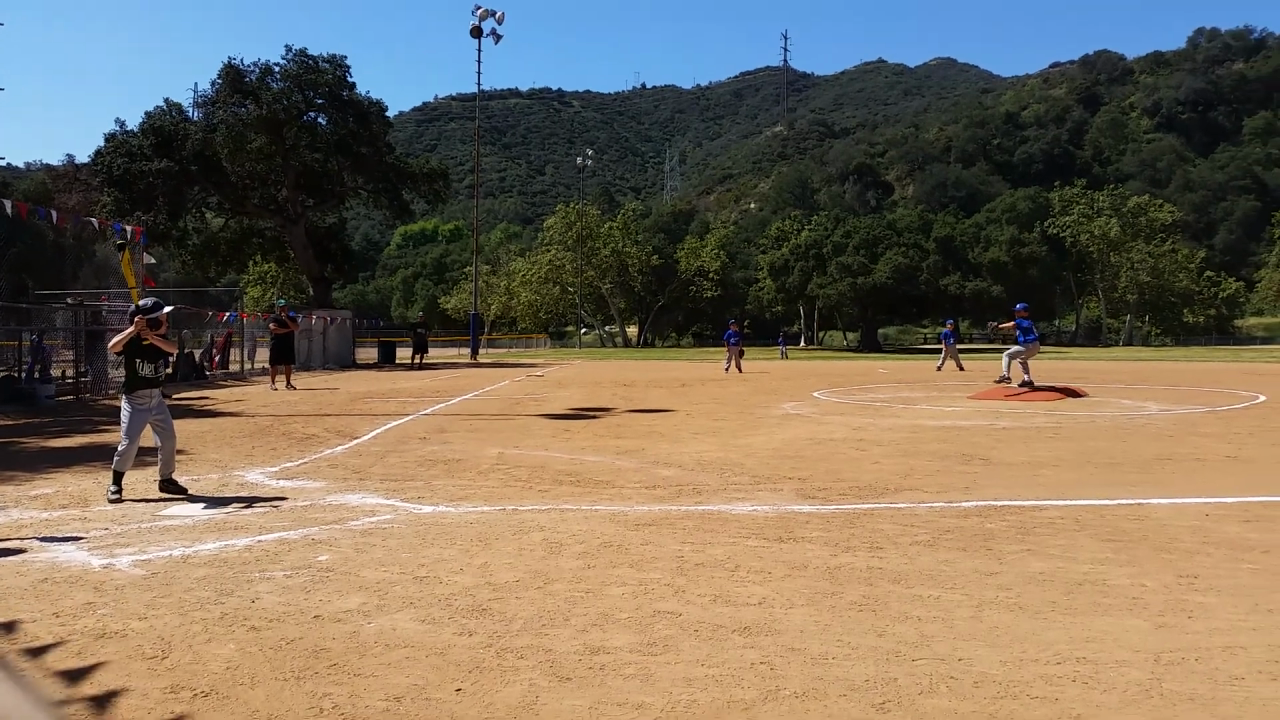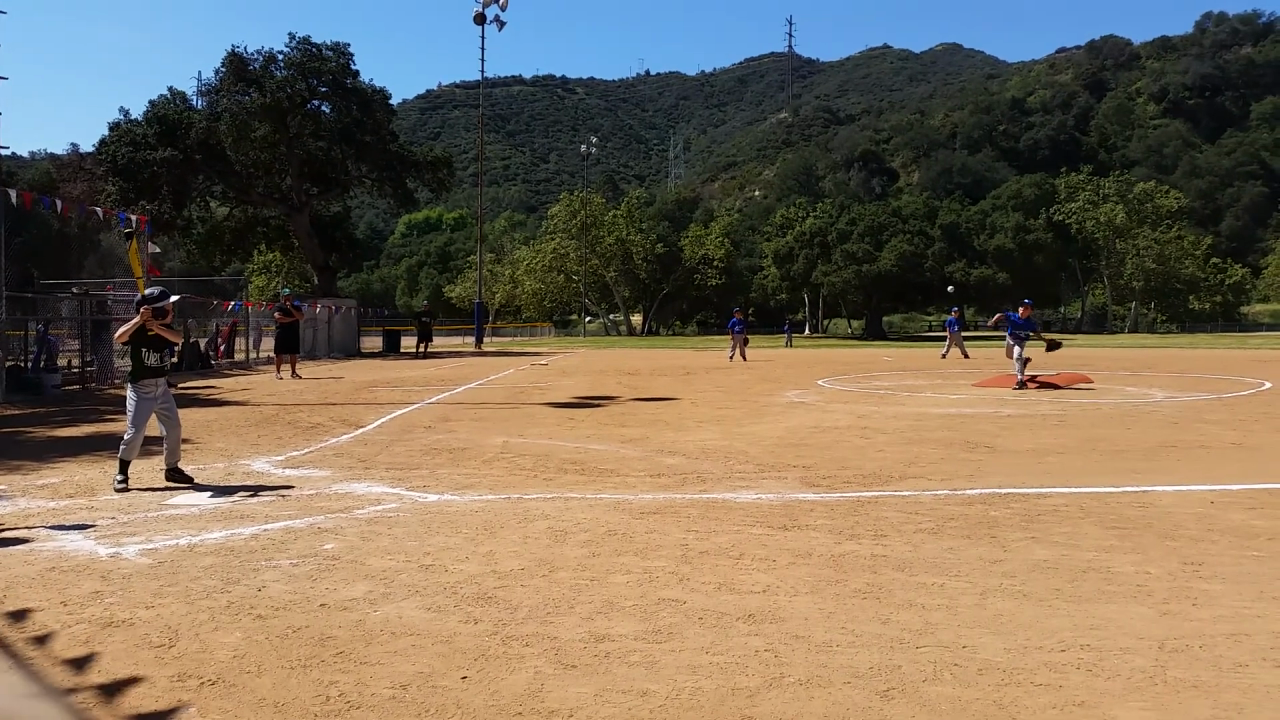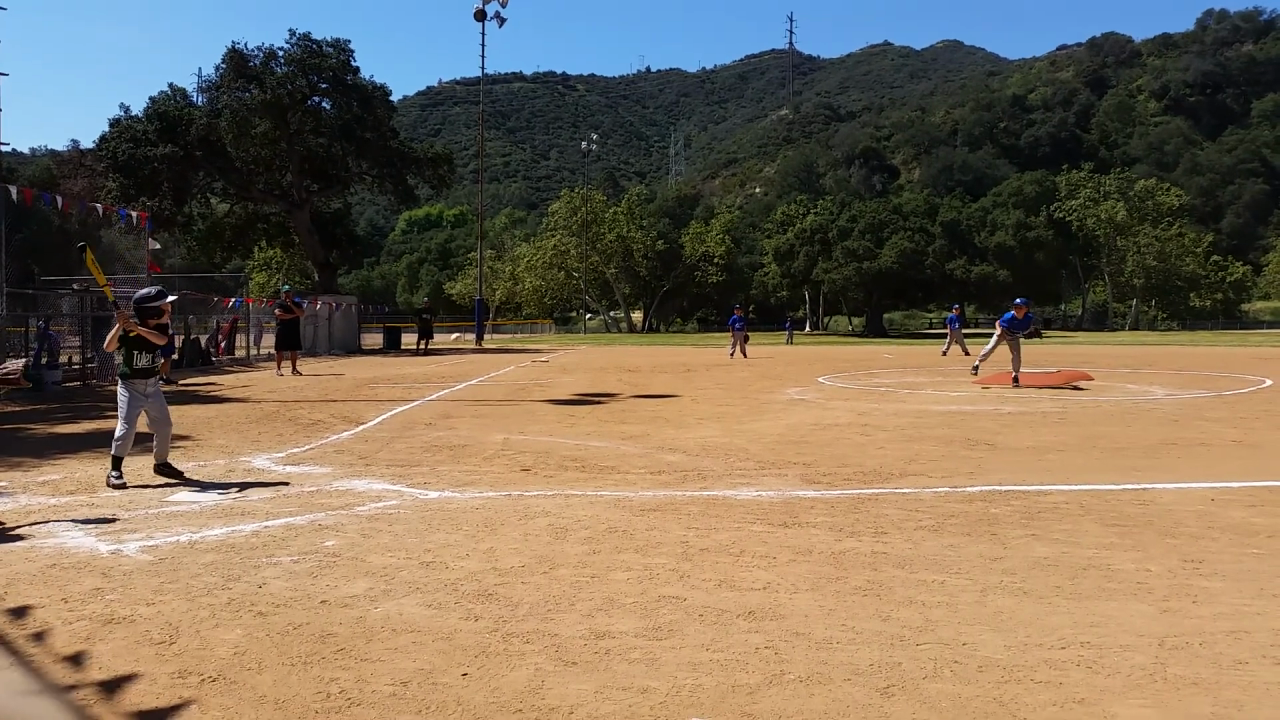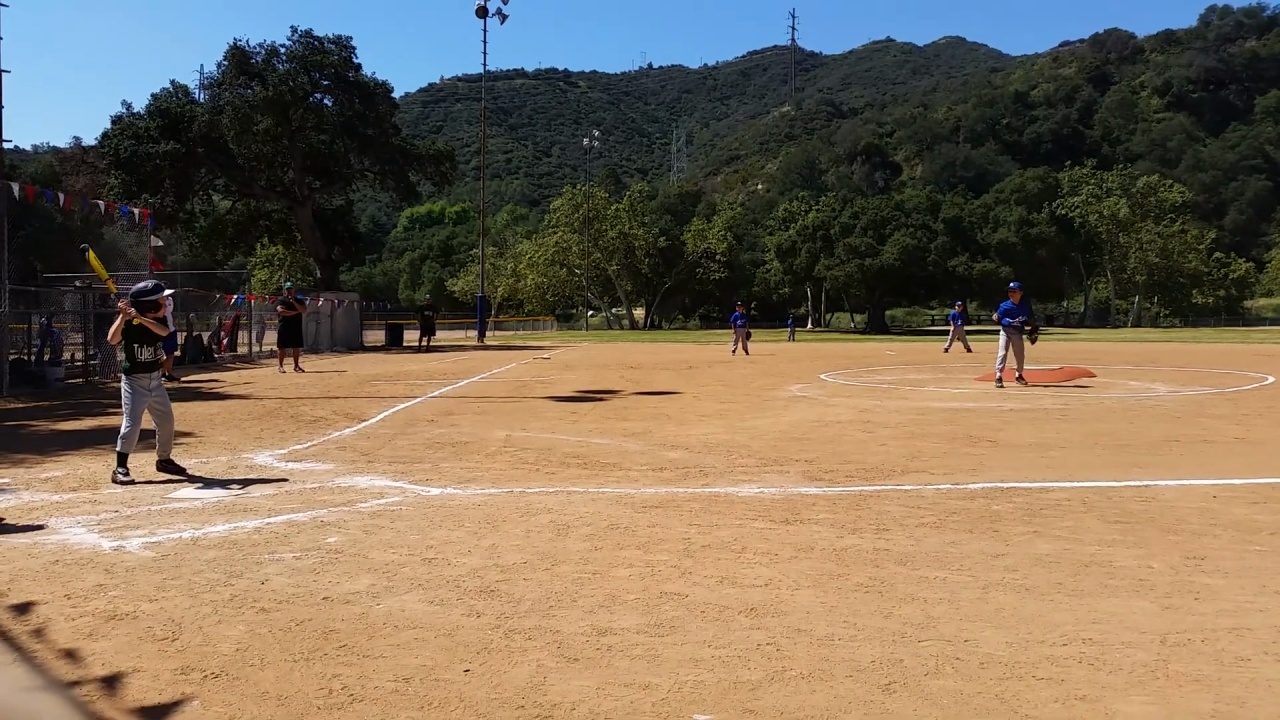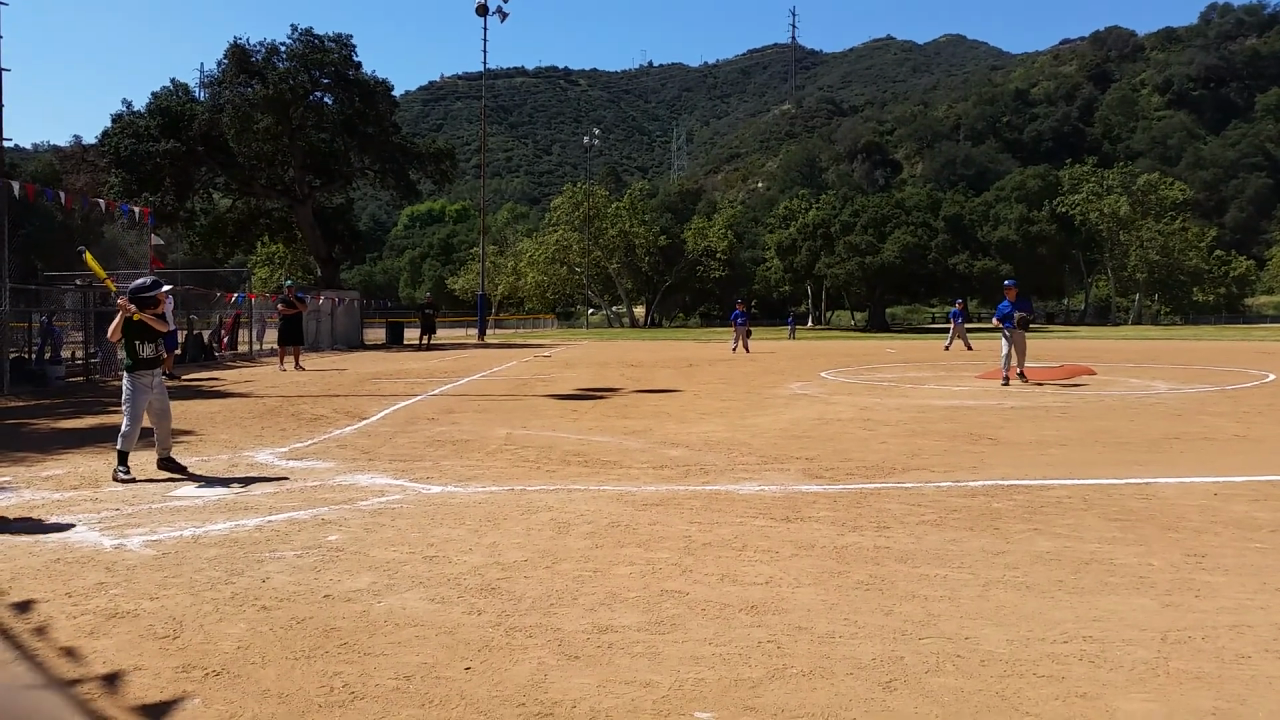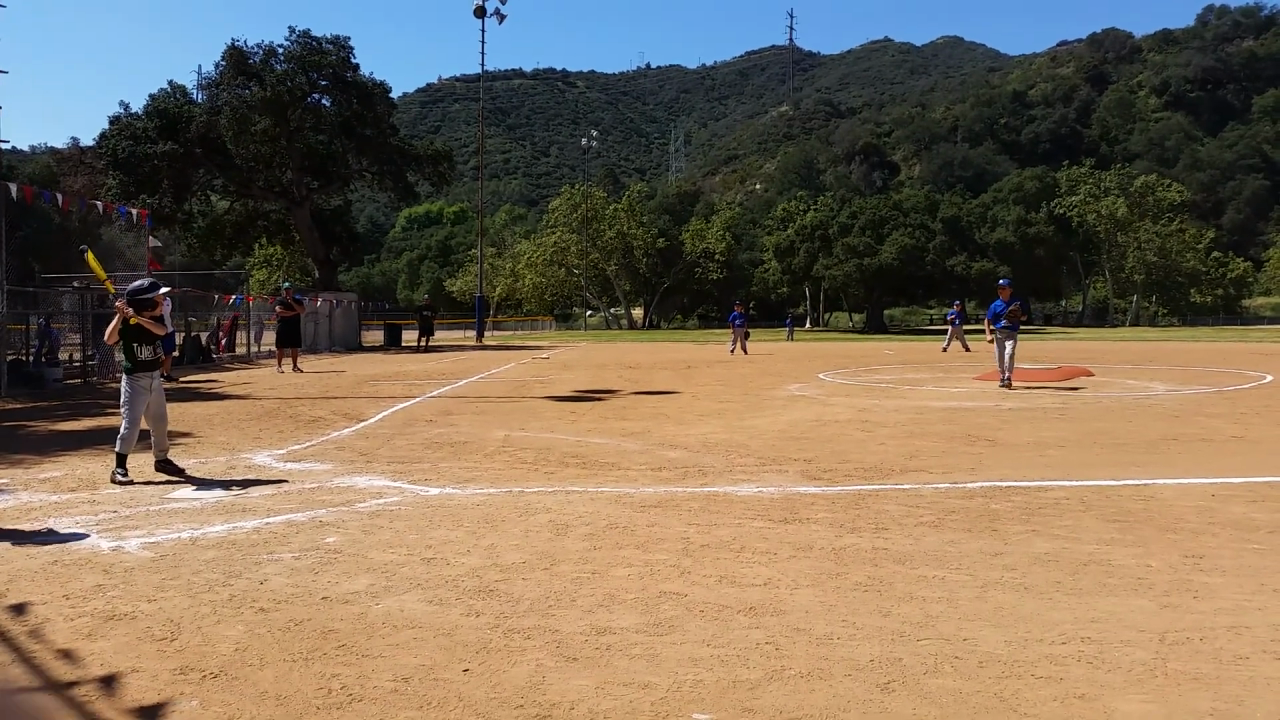
dt=0.4s
person 1, frame 1
left shoulder: (160, 340)
right shoulder: (132, 341)
left elbow: (173, 348)
right elbow: (112, 347)
left wrist: (152, 338)
right wrist: (133, 329)
left hip: (156, 398)
right hip: (134, 399)
left knee: (168, 439)
right knee: (129, 442)
left ankle: (166, 479)
right ankle: (115, 485)
person 1, frame 2
left shoulder: (165, 329)
right shoulder: (138, 330)
left elbow: (178, 338)
right elbow: (118, 337)
left wrist: (157, 328)
right wrist: (139, 319)
left hip: (162, 387)
right hip: (140, 388)
left knee: (173, 428)
right knee: (135, 431)
left ankle: (172, 469)
right ankle: (121, 474)
person 1, frame 3
left shoulder: (160, 327)
right shoulder: (128, 331)
left elbow: (162, 340)
right elbow: (108, 347)
left wrist: (138, 328)
right wrist: (119, 325)
left hip: (152, 385)
right hip: (130, 386)
left knee: (164, 425)
right knee: (126, 426)
left ankle: (161, 463)
right ankle: (114, 472)
person 1, frame 4
left shoulder: (158, 321)
right shoulder: (129, 325)
left elbow: (164, 331)
right elbow: (112, 339)
left wrist: (141, 319)
right wrist: (123, 316)
left hip: (156, 380)
right hip: (134, 381)
left knee: (166, 420)
right knee: (132, 423)
left ankle: (164, 459)
right ankle: (120, 468)
person 1, frame 5
left shoulder: (157, 317)
right shoulder: (129, 322)
left elbow: (164, 327)
right elbow: (112, 337)
left wrist: (141, 315)
right wrist: (122, 313)
left hip: (157, 377)
right hip: (136, 378)
left knee: (163, 419)
right knee: (132, 420)
left ankle: (164, 458)
right ankle: (121, 466)
person 1, frame 6
left shoulder: (156, 319)
right shoulder: (126, 324)
left elbow: (162, 330)
right elbow: (109, 340)
left wrist: (138, 319)
right wrist: (120, 316)
left hip: (155, 378)
right hip: (134, 380)
left knee: (159, 421)
right knee: (131, 423)
left ankle: (161, 459)
right ankle: (119, 468)
